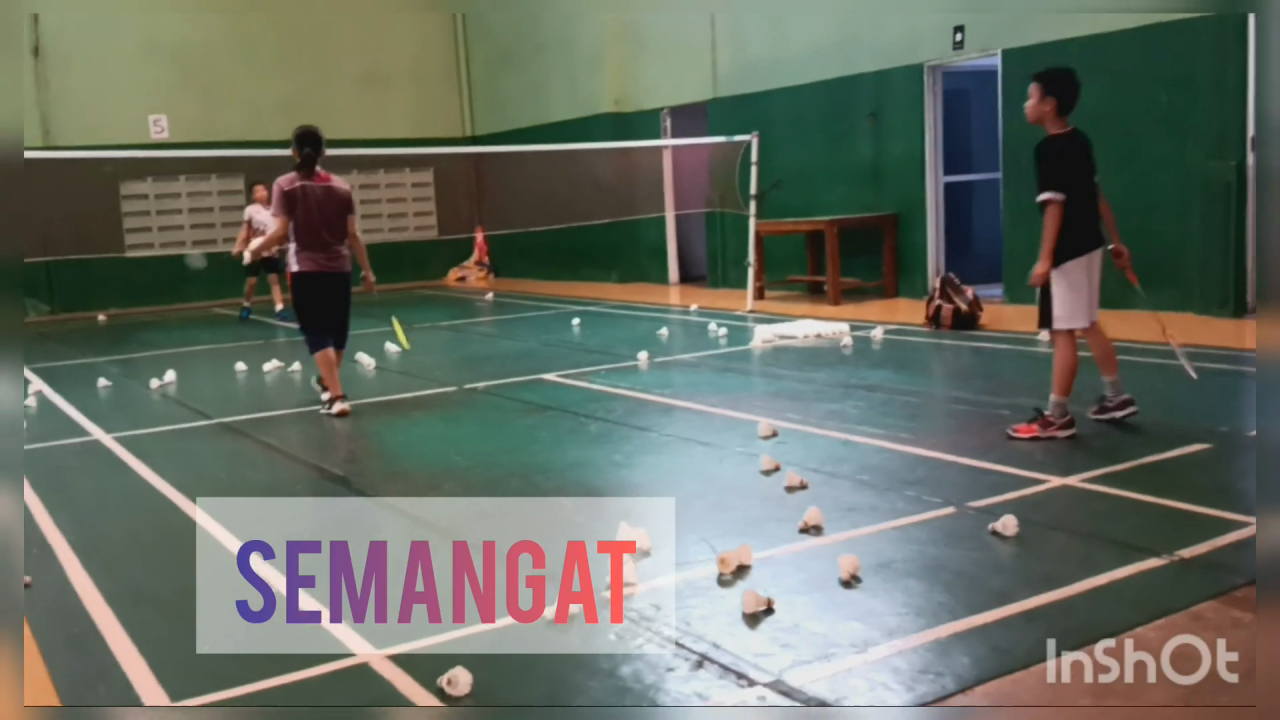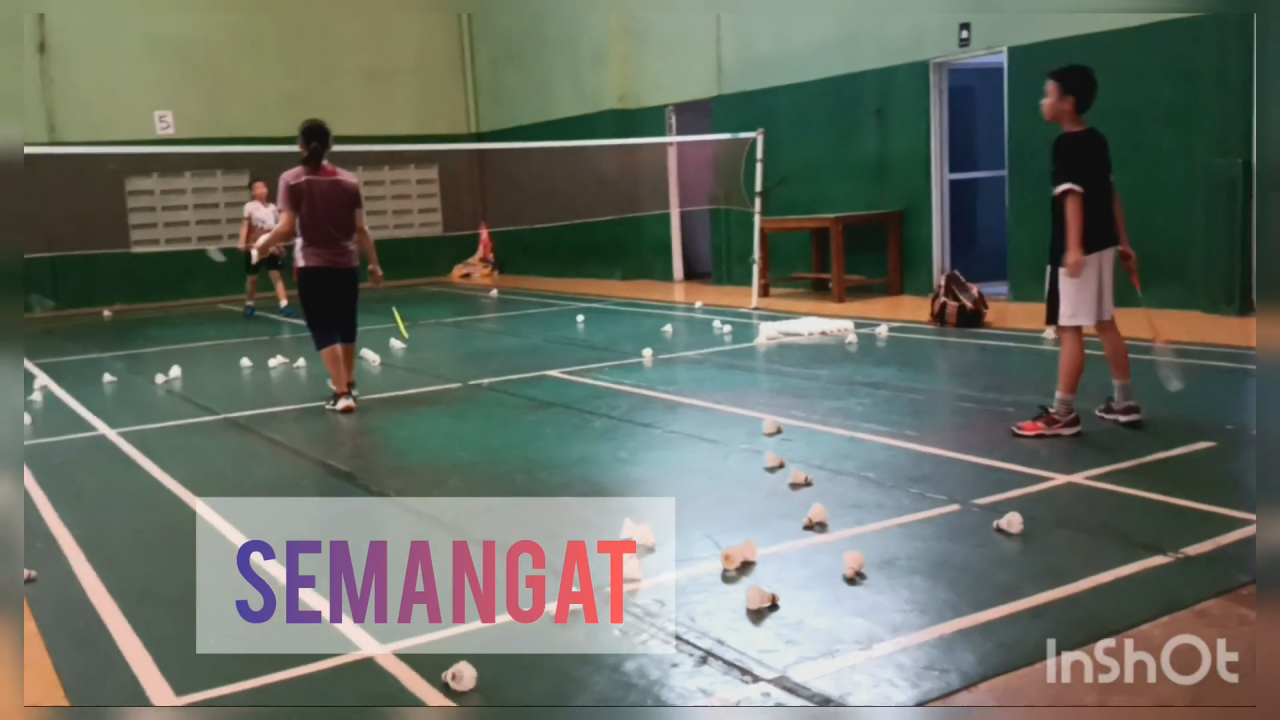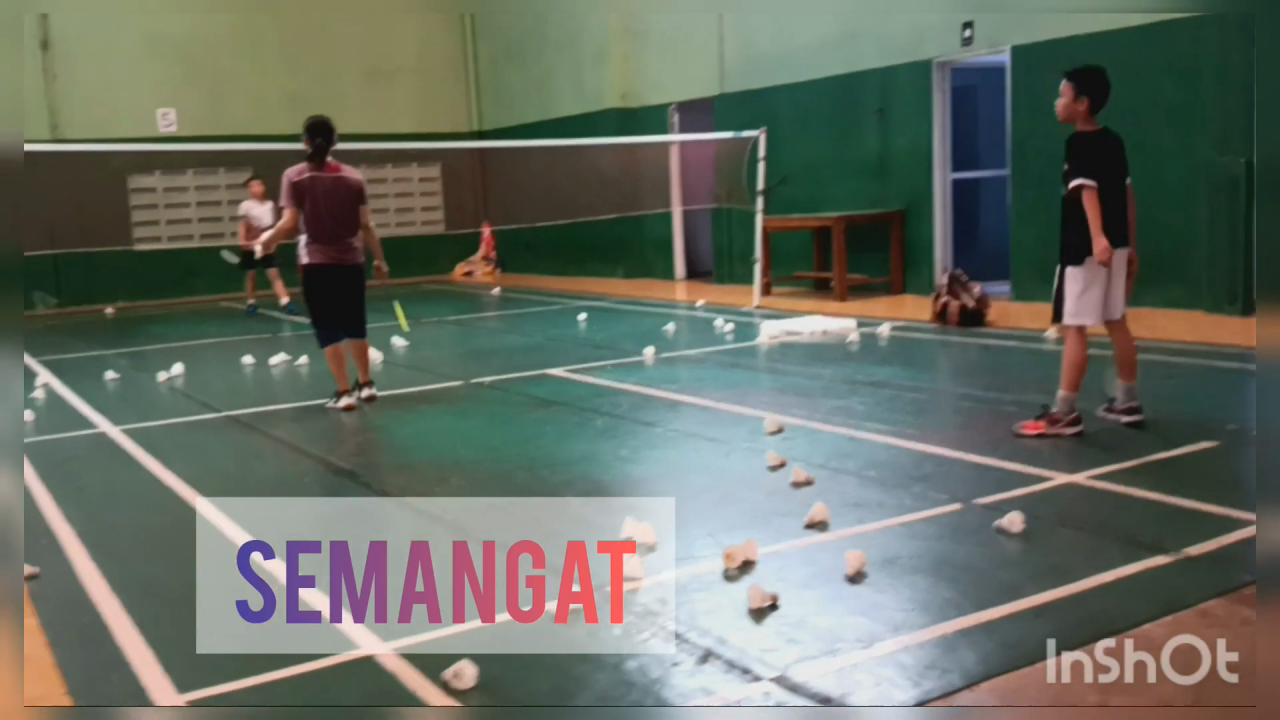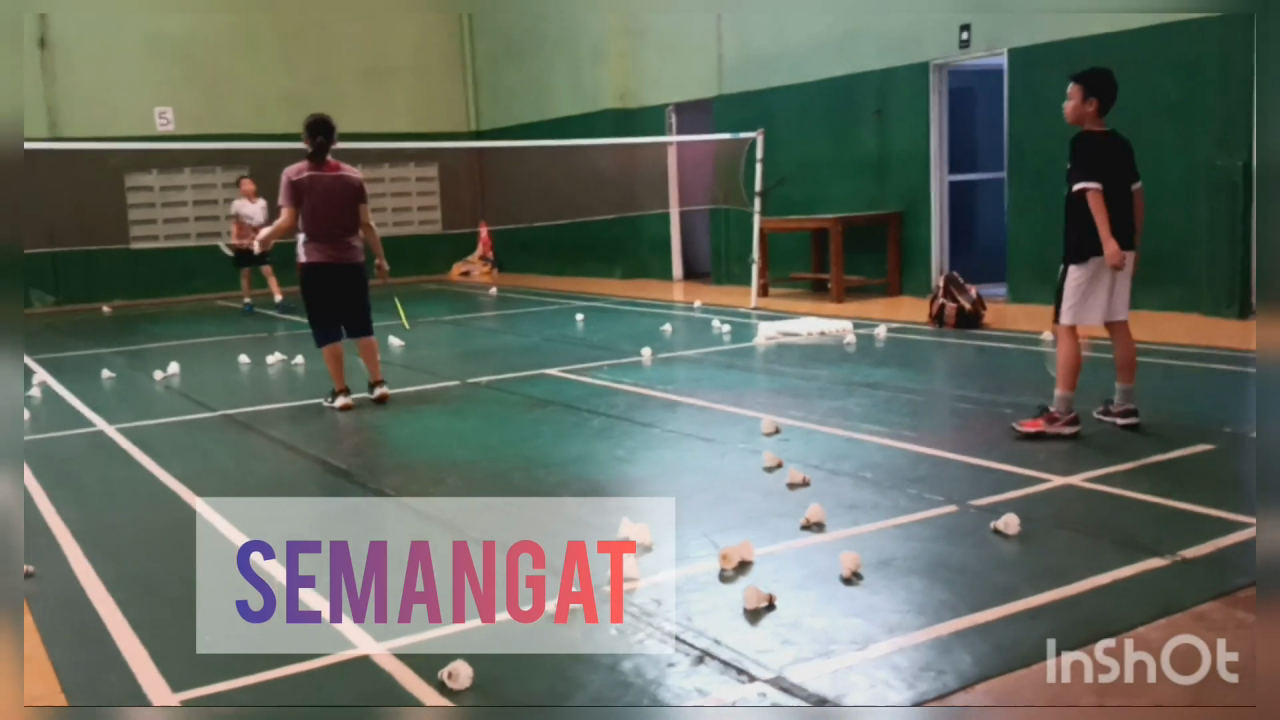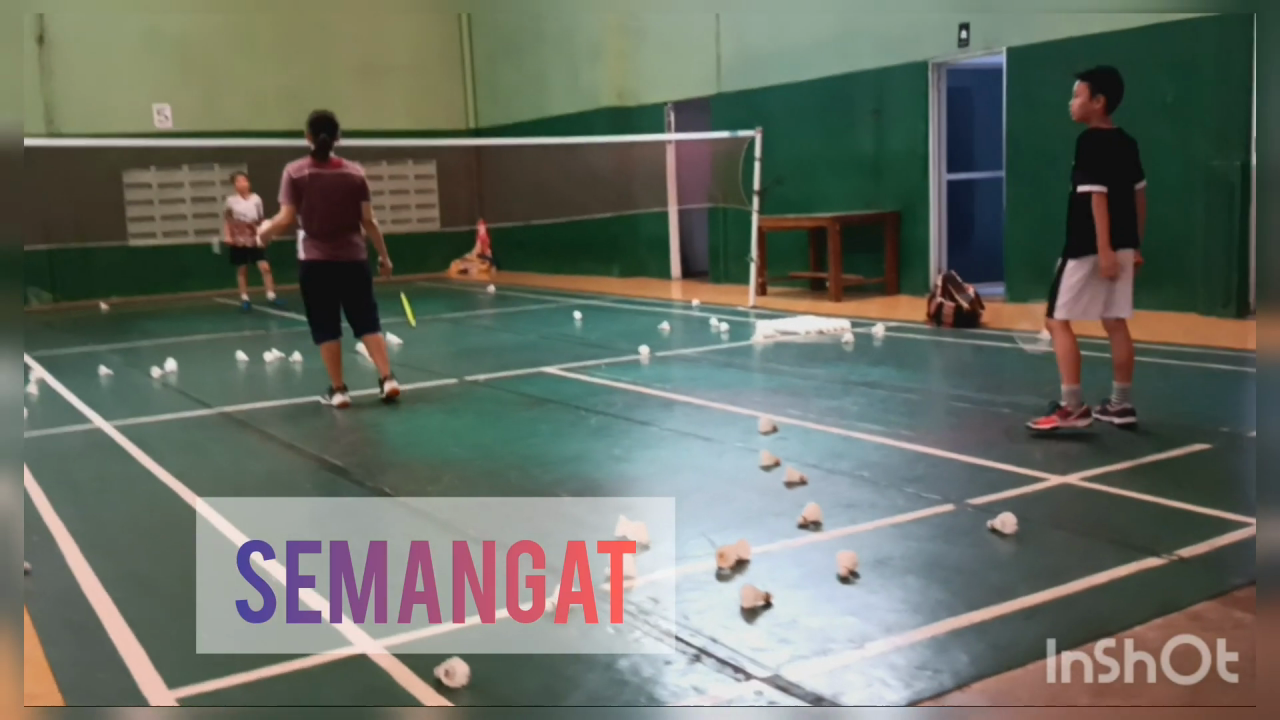
dt=0.1s
person 1, frame 1
left shoulder: (1048, 149)
right shoulder: (1080, 142)
left elbow: (1055, 204)
right elbow: (1096, 195)
left wrist: (1045, 258)
right wrist: (1116, 241)
left hip: (1068, 257)
right hip: (1090, 245)
left knee: (1063, 332)
right knee: (1088, 324)
left ankle: (1057, 417)
right ankle: (1117, 397)
person 1, frame 2
left shoulder: (1067, 144)
right shoulder: (1097, 140)
left elbow: (1073, 196)
right elbow: (1111, 195)
left wrist: (1073, 246)
right wrist: (1124, 242)
left hip: (1083, 248)
right hip: (1103, 244)
left knee: (1069, 329)
right knee: (1105, 323)
left ankle: (1062, 414)
right ankle: (1124, 401)
person 1, frame 3
left shoulder: (1078, 143)
right shoulder: (1112, 141)
left elbow: (1087, 191)
right elbow: (1127, 193)
left wrist: (1097, 237)
right wrist: (1128, 244)
left hip: (1085, 250)
right hip: (1116, 245)
left knee: (1073, 328)
right knee: (1115, 322)
left ankle: (1063, 414)
right ankle: (1128, 402)
person 1, frame 4
left shoulder: (1083, 143)
right shoulder: (1122, 144)
left elbow: (1092, 193)
right elbow: (1136, 197)
left wrist: (1108, 239)
right wrist: (1132, 246)
left hip: (1089, 250)
right hip: (1120, 247)
left knee: (1066, 327)
right knee: (1118, 325)
left ankle: (1062, 413)
right ankle: (1124, 405)
person 1, frame 5
left shoulder: (1089, 141)
right shoulder: (1127, 142)
left elbow: (1097, 196)
right elbow: (1139, 197)
left wrist: (1104, 248)
right wrist: (1134, 246)
left hip: (1089, 250)
right hip: (1123, 247)
left knee: (1057, 321)
right knee: (1116, 323)
left ankle: (1071, 406)
right ankle: (1121, 404)
person 2, frame 1
left shoulder: (285, 185)
right shoulder: (340, 186)
left elbow: (281, 233)
right elbow: (352, 234)
left wrist: (257, 248)
right wrist: (367, 270)
left hip: (305, 269)
right hip: (339, 269)
left knee: (317, 333)
right knee: (337, 331)
left ankle: (336, 398)
right ankle: (329, 384)
person 2, frame 2
left shoulder: (291, 180)
right shoulder: (348, 180)
left elbow: (287, 228)
right elbow: (361, 228)
left wrist: (264, 244)
right wrist: (374, 264)
left hip: (312, 265)
right hip: (346, 264)
left knee: (325, 330)
right knee: (346, 327)
left ankle: (342, 395)
right ankle: (347, 384)
person 2, frame 3
left shoulder: (294, 176)
right shoulder: (352, 176)
left elbow: (289, 224)
right elbow: (365, 225)
left wrist: (267, 239)
right wrist: (379, 259)
left hip: (317, 263)
right hip: (351, 261)
left knee: (328, 328)
right knee: (355, 323)
left ankle: (344, 392)
right ankle: (365, 383)
person 2, frame 4
left shoulder: (294, 175)
right shoulder: (352, 175)
left elbow: (287, 223)
right elbow: (366, 224)
left wrist: (265, 236)
right wrist: (380, 258)
left hip: (315, 262)
right hip: (351, 260)
left knee: (326, 327)
right knee: (360, 324)
left ankle: (340, 392)
right ankle: (378, 383)
person 2, frame 5
left shoulder: (295, 172)
right shoulder: (354, 172)
left elbow: (286, 220)
right elbow: (368, 221)
left wrist: (265, 229)
right wrist: (384, 256)
left hip: (316, 260)
right hip: (353, 258)
left knee: (325, 326)
right knee: (366, 319)
left ankle: (338, 390)
right ankle: (387, 379)
